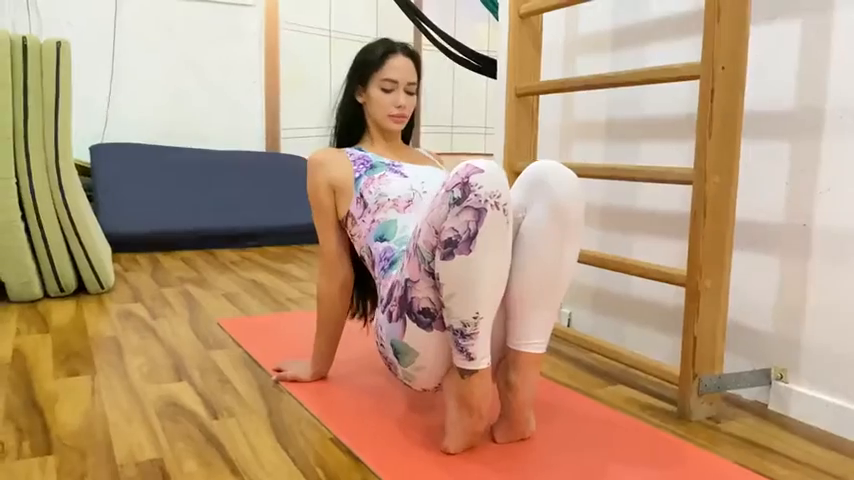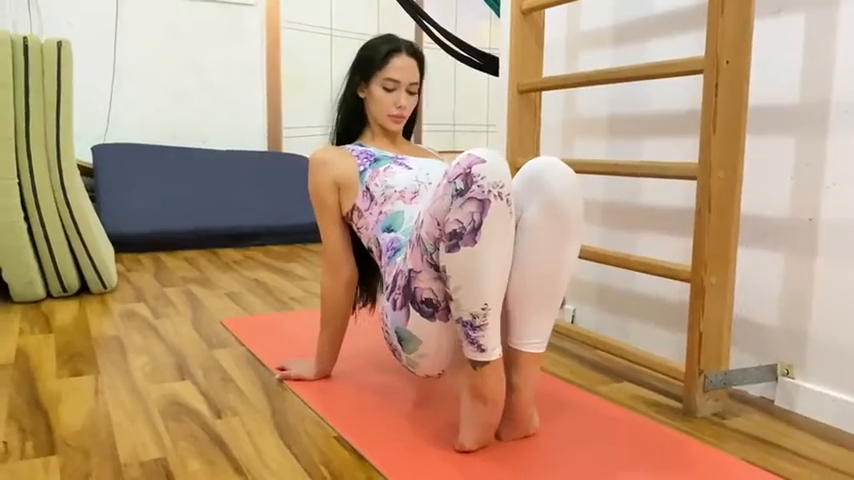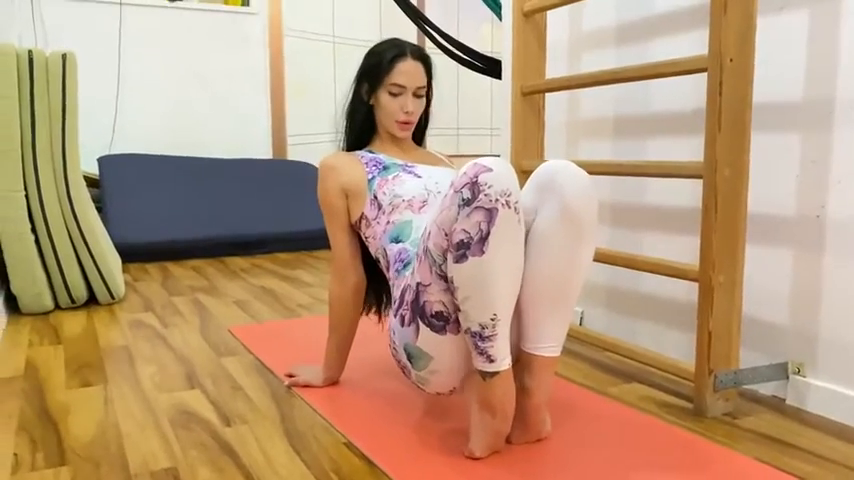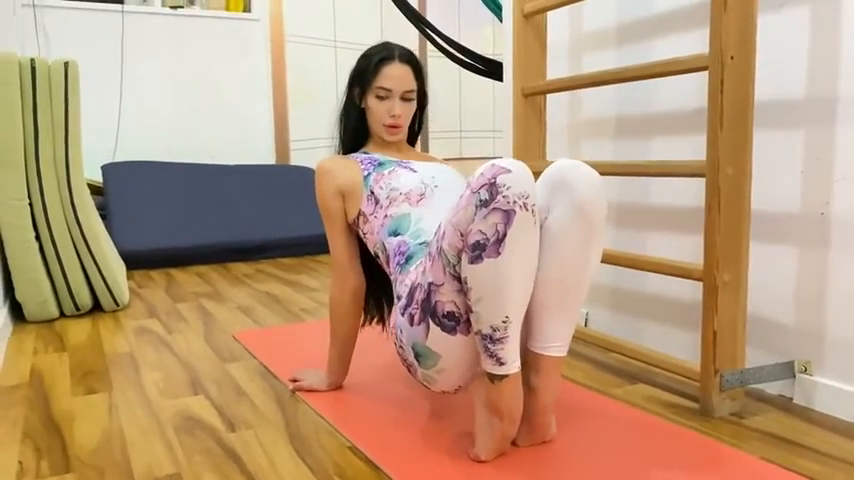
dt=0.5s
person 1, frame 1
left shoulder: (430, 160)
right shoulder: (330, 165)
right elbow: (336, 272)
left hip: (477, 321)
right hip: (418, 339)
left knee: (549, 179)
right knee: (478, 178)
left ankle: (516, 384)
right ankle: (468, 382)
person 1, frame 2
left shoulder: (430, 155)
right shoulder: (332, 163)
right elbow: (340, 269)
left hip: (482, 303)
right hip: (419, 318)
left knee: (548, 176)
right knee: (480, 167)
left ankle: (519, 383)
right ankle: (482, 374)
person 1, frame 3
left shoulder: (442, 164)
right shoulder: (341, 170)
right elbow: (348, 277)
left hip: (489, 310)
right hip: (432, 336)
left knee: (561, 179)
right knee: (488, 176)
left ankle: (531, 390)
right ankle: (491, 385)
person 1, frame 4
left shoulder: (439, 166)
right shoulder: (337, 173)
right elbow: (349, 279)
left hip: (501, 310)
right hip: (434, 329)
left knee: (572, 180)
right knee: (504, 178)
left ankle: (537, 391)
right ankle: (497, 390)
